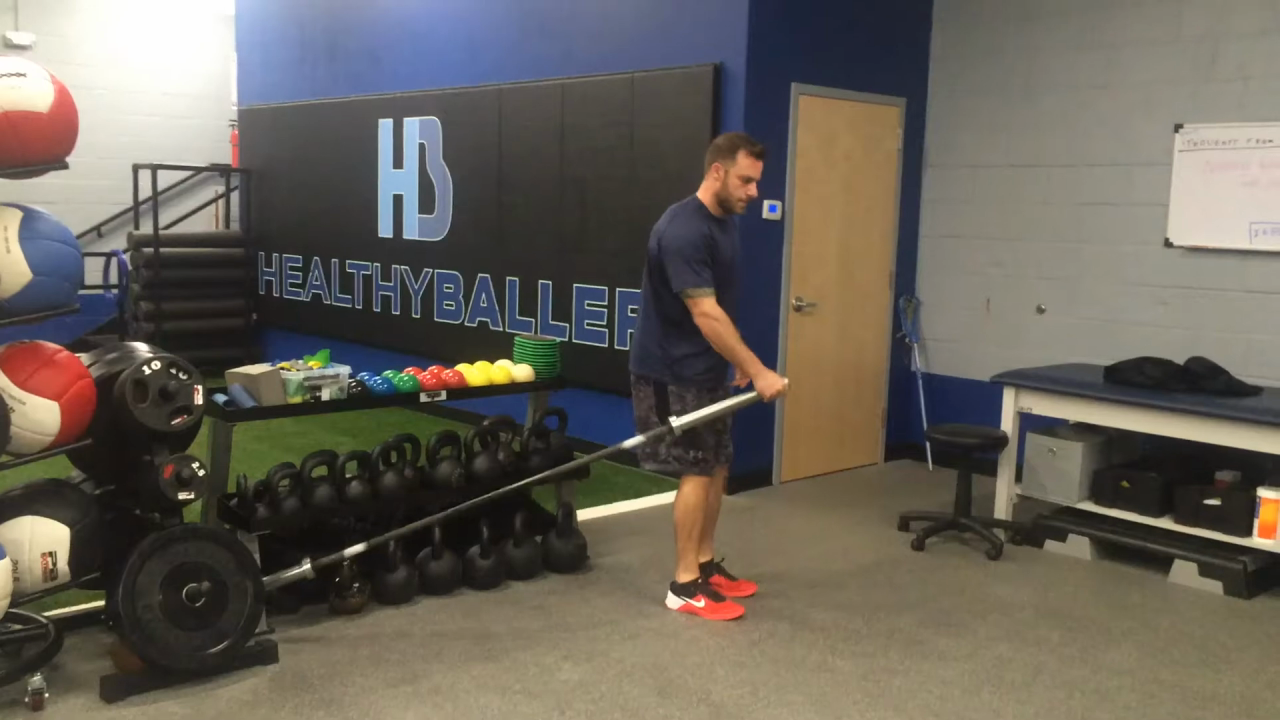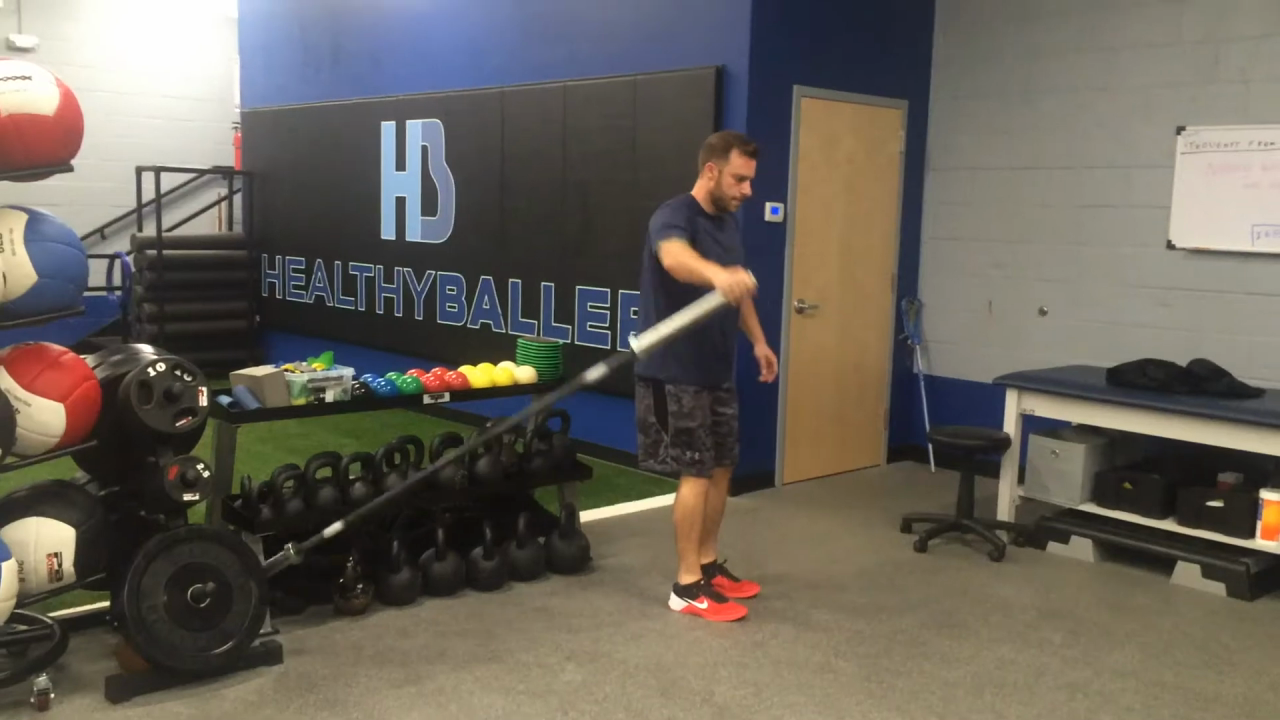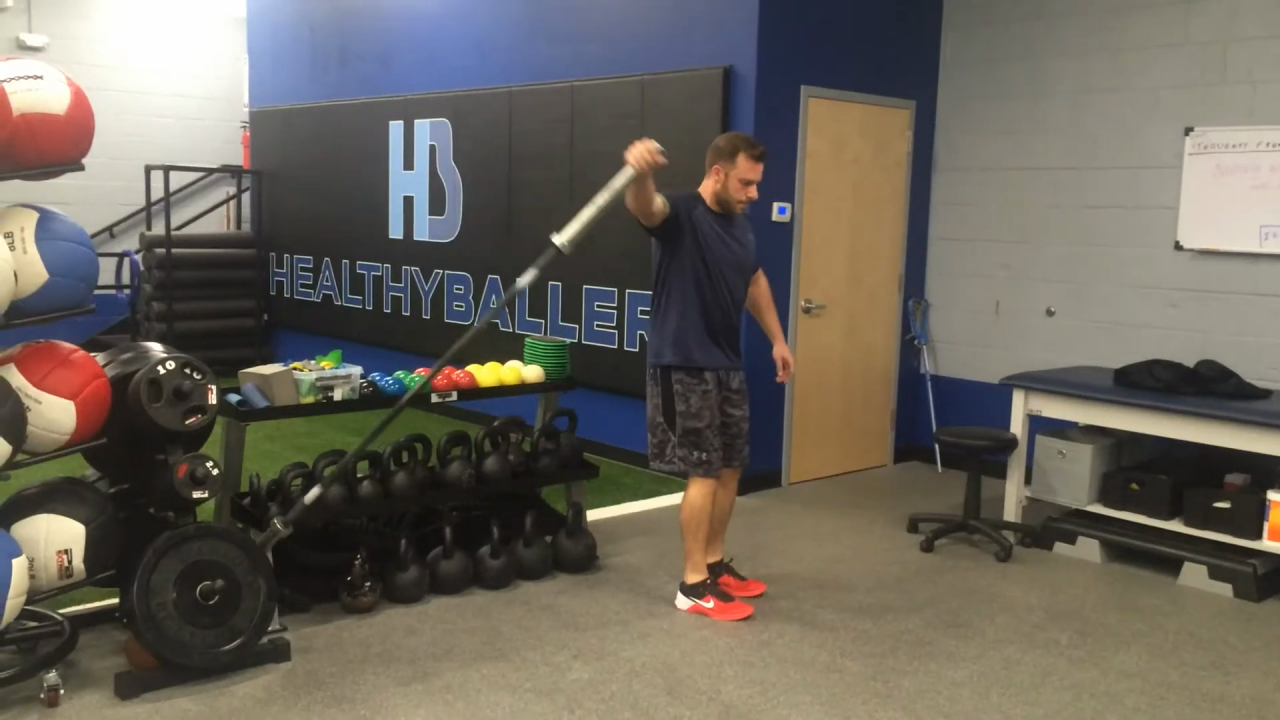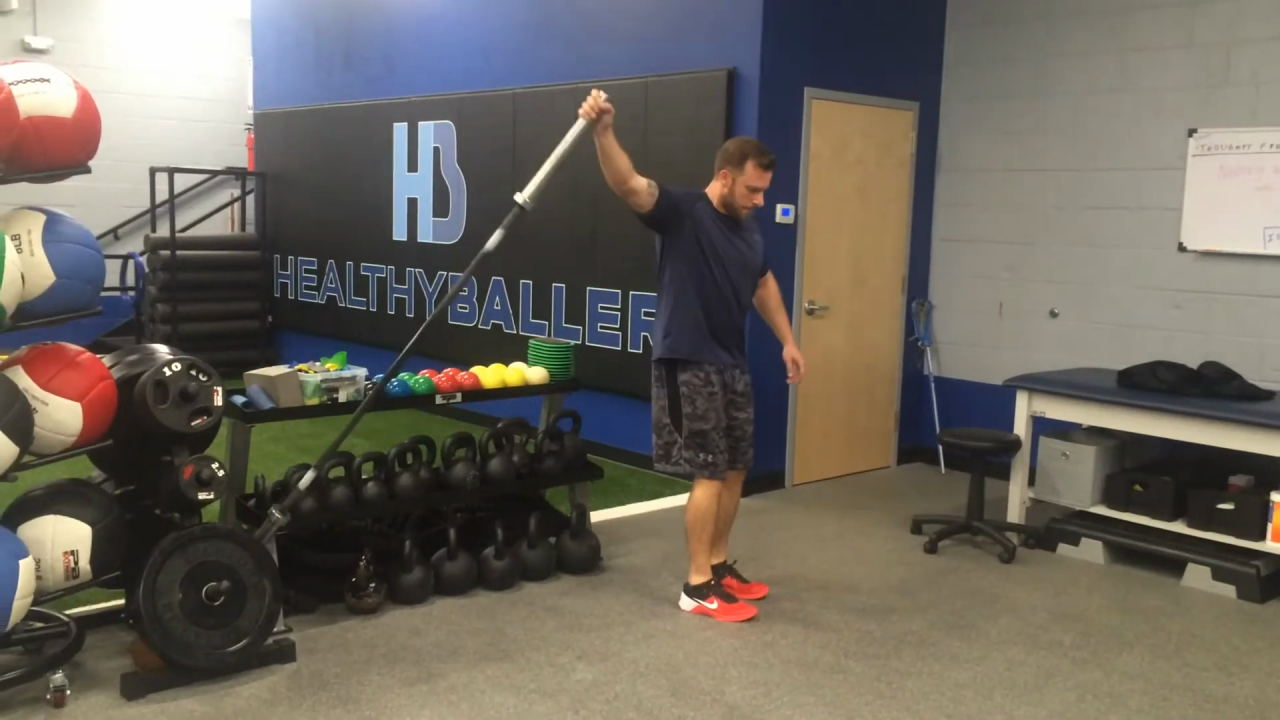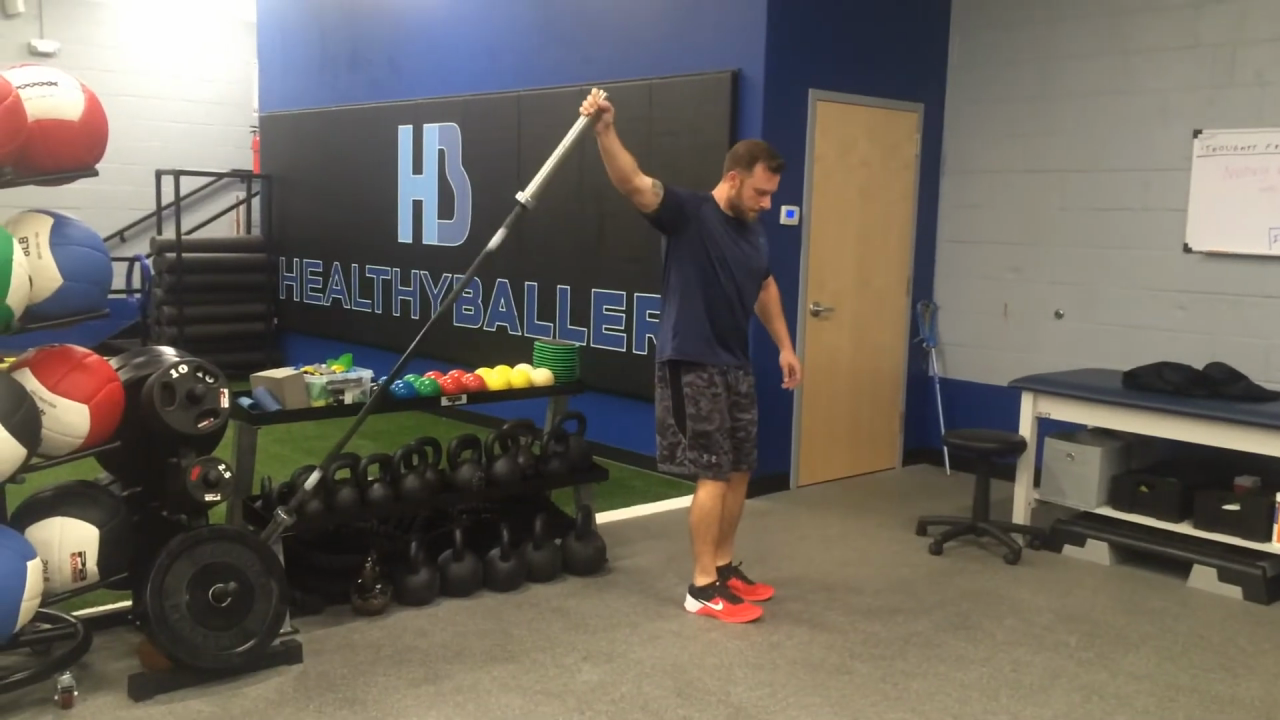
dt=0.3s
person 1, frame 1
left shoulder: (725, 221)
right shoulder: (684, 229)
right elbow: (705, 313)
left wrist: (739, 361)
right wrist: (757, 371)
left hip: (707, 368)
right hip: (672, 370)
left knee: (716, 467)
right knee: (696, 470)
left ankle: (705, 564)
right ankle: (685, 584)
person 1, frame 2
left shoulder: (728, 220)
right shoulder: (675, 217)
right elbow: (675, 256)
left wrist: (759, 341)
right wrist: (718, 275)
left hip: (716, 367)
right hip: (675, 371)
left knee: (721, 468)
right knee: (696, 471)
left ankle: (709, 565)
right ankle: (688, 585)
person 1, frame 3
left shoulder: (739, 224)
right shoulder: (682, 214)
left elbow: (754, 282)
right elbow: (645, 208)
left wrist: (777, 340)
right wrist: (639, 171)
left hip: (726, 364)
right hip: (684, 366)
left knee: (730, 468)
right knee: (704, 472)
left ankle: (714, 564)
right ankle: (693, 585)
person 1, frame 4
left shoulder: (747, 228)
right shoulder: (682, 211)
left elbow: (763, 285)
right elbow: (627, 185)
left wrist: (787, 341)
right wrist: (602, 131)
left hip: (732, 366)
right hip: (689, 365)
left knee: (734, 470)
right knee: (708, 474)
left ankle: (718, 567)
right ankle: (697, 586)
person 1, frame 5
left shoulder: (753, 231)
right shoulder: (688, 212)
left elbow: (764, 288)
right elbow: (632, 184)
left wrist: (785, 346)
right wrist: (603, 129)
left hip: (736, 367)
right hip: (692, 366)
left knee: (739, 471)
right knee: (713, 475)
left ankle: (723, 567)
right ankle: (702, 587)
